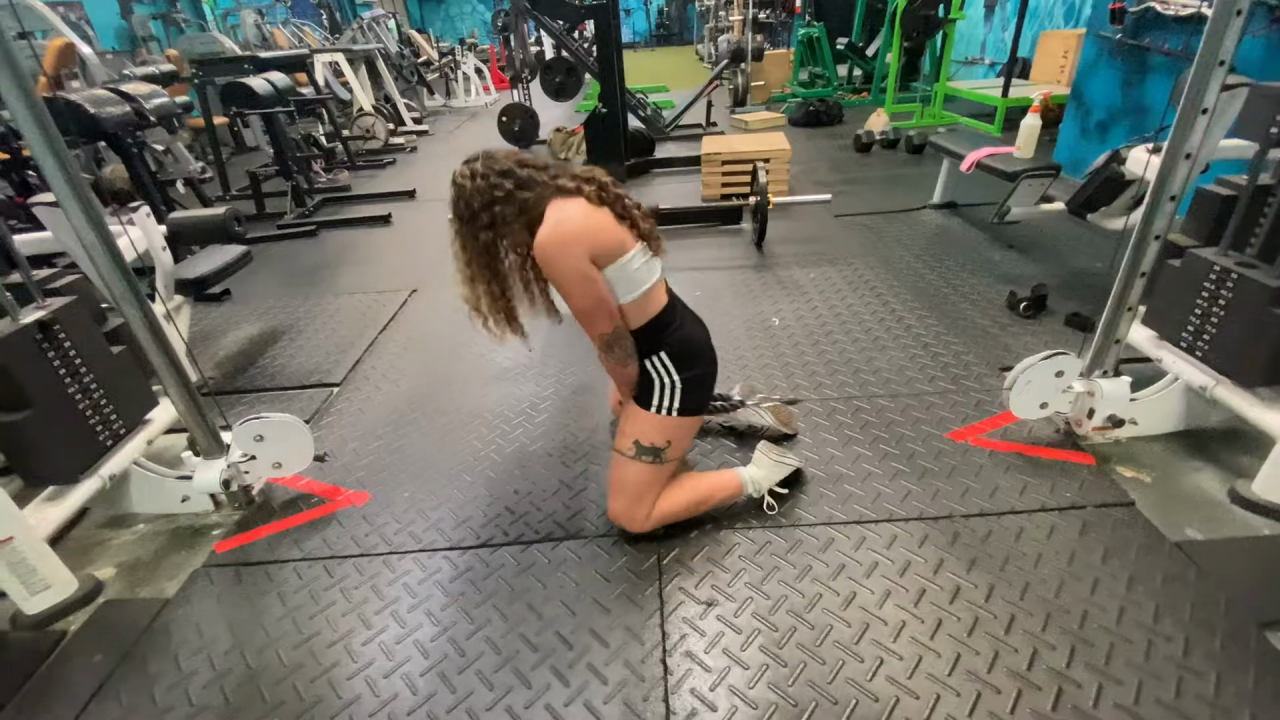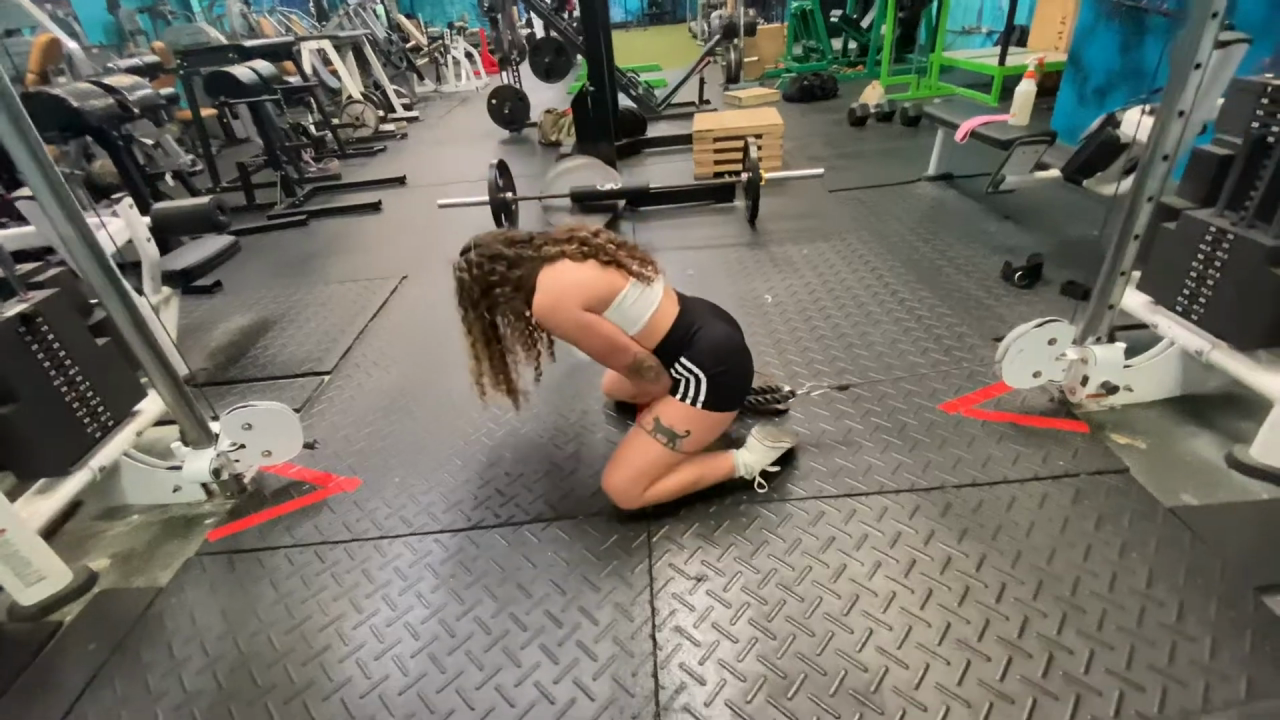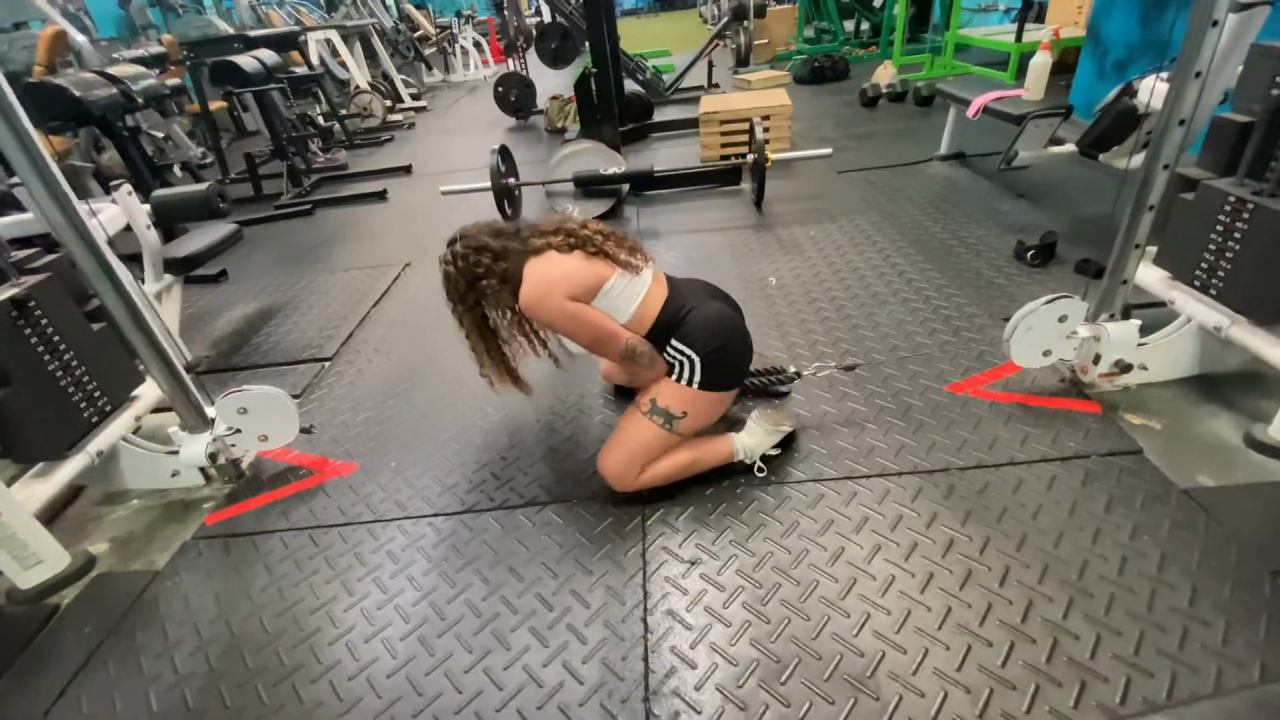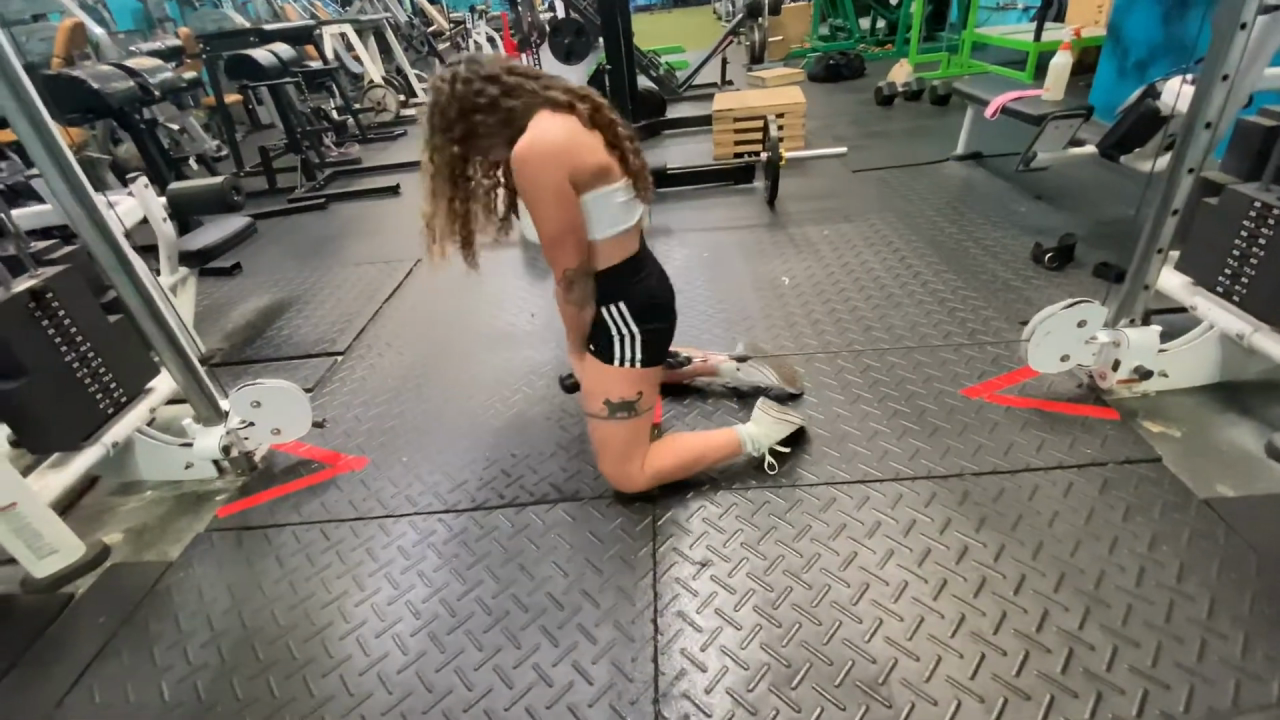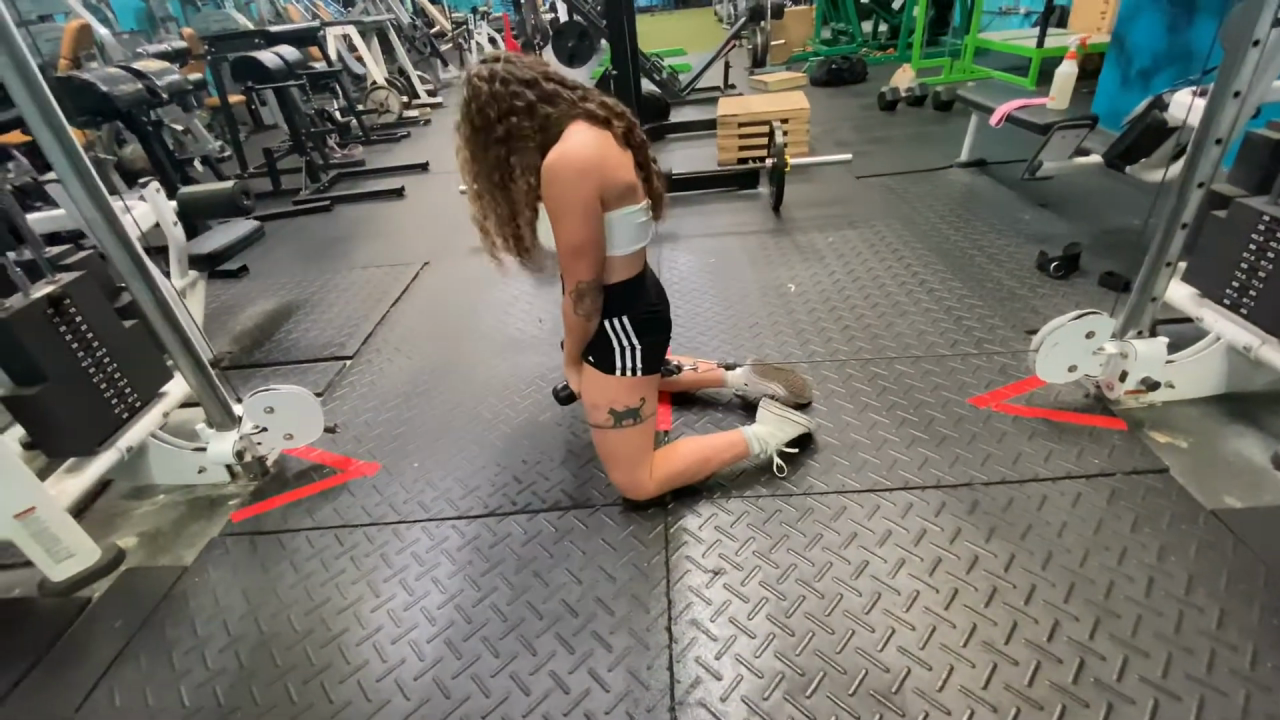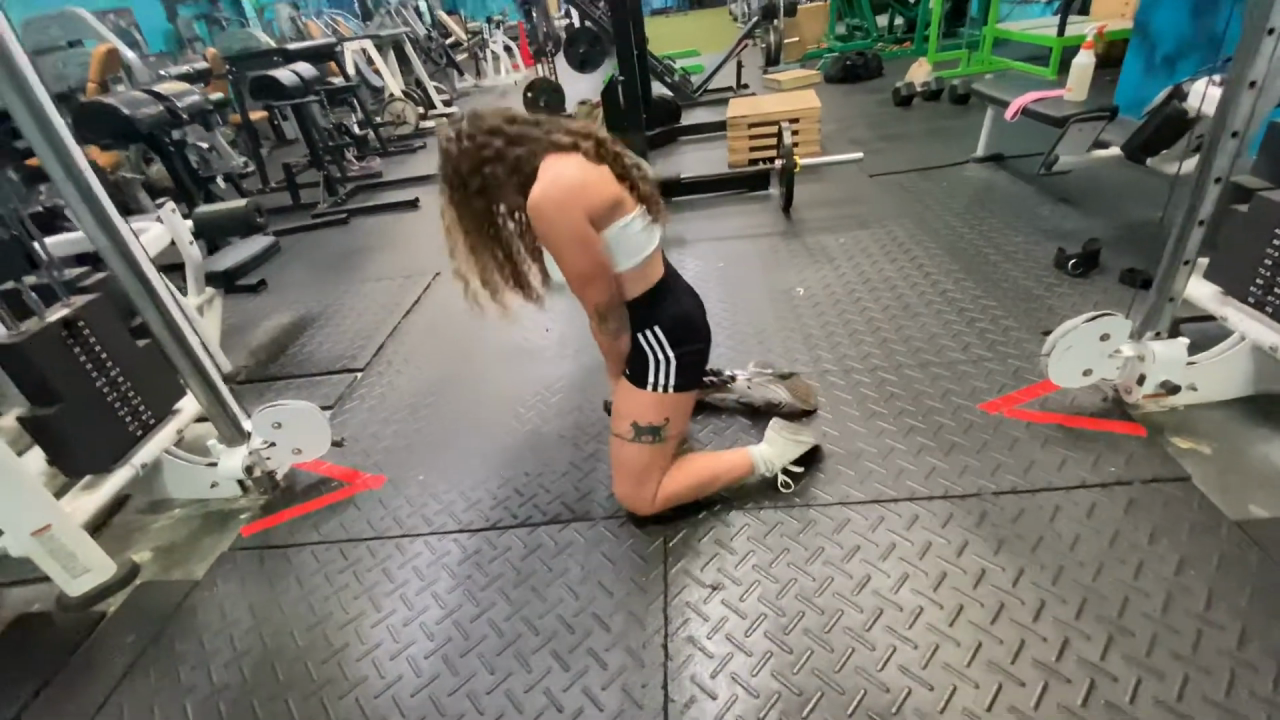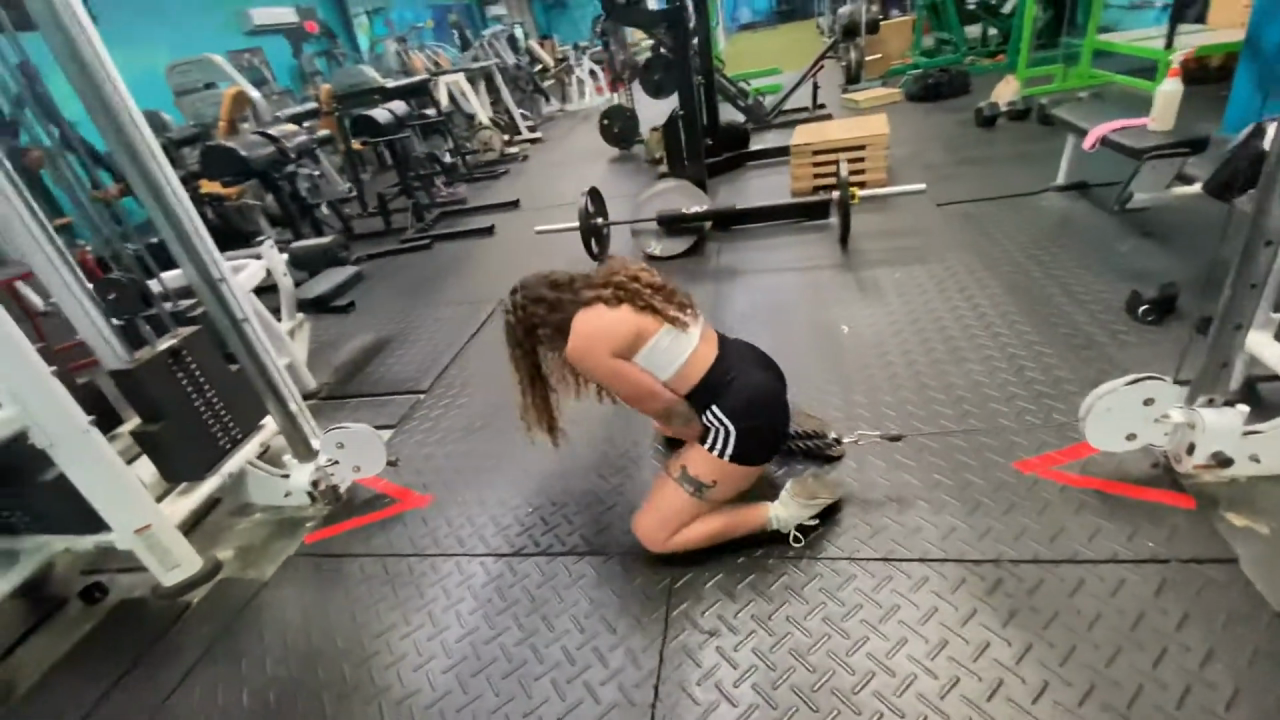
dt=0.5s
person 1, frame 1
left shoulder: (554, 237)
right shoulder: (571, 196)
left elbow: (607, 332)
left wrist: (628, 391)
right wrist: (629, 393)
left hip: (675, 363)
right hip: (677, 337)
left knee: (630, 513)
right knee: (624, 412)
left ankle: (756, 477)
person 1, frame 2
left shoulder: (551, 300)
right shoulder: (563, 249)
left elbow: (632, 362)
left wrist: (673, 406)
left hip: (710, 367)
right hip: (707, 327)
left knee: (622, 488)
right knee: (613, 388)
left ankle: (747, 460)
right ankle: (733, 400)
person 1, frame 3
left shoulder: (538, 291)
right shoulder: (551, 238)
left elbow: (627, 350)
left wrist: (668, 387)
left hip: (707, 347)
right hip: (705, 307)
left knee: (618, 471)
right knee: (612, 372)
left ankle: (747, 442)
right ankle: (727, 386)
person 1, frame 4
left shoulder: (535, 150)
right shoulder: (563, 113)
left elbow: (570, 271)
left wrist: (577, 348)
left hip: (623, 308)
right hip: (638, 284)
left knee: (625, 474)
right knee: (632, 369)
left ankle: (753, 434)
right ankle: (729, 366)
person 1, frame 5
left shoulder: (568, 160)
right shoulder: (590, 124)
left elbow: (582, 285)
left wrist: (572, 360)
left hip: (619, 321)
right hip: (632, 302)
left knee: (636, 482)
right knee: (637, 377)
left ankle: (760, 435)
right ankle: (738, 379)
person 1, frame 6
left shoulder: (549, 195)
right shoulder: (566, 153)
left elbow: (603, 305)
left wrist: (616, 372)
left hip: (659, 333)
right hip: (665, 310)
left knee: (638, 495)
right knee: (637, 400)
left ankle: (766, 455)
person 1, frame 7
left shoulder: (583, 346)
right shoulder: (610, 284)
left elbow: (666, 408)
left wrist: (706, 444)
left hip: (746, 416)
right hip: (755, 370)
left knee: (652, 532)
right knee: (668, 430)
left ankle: (781, 512)
right ankle: (779, 428)
